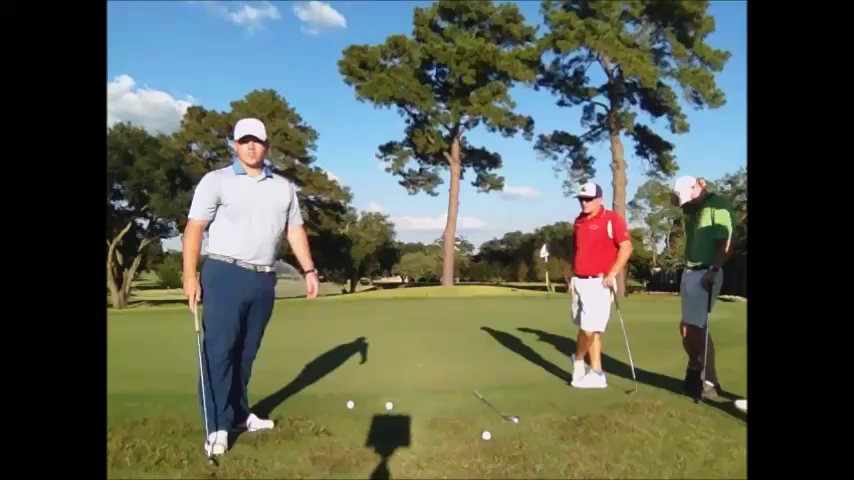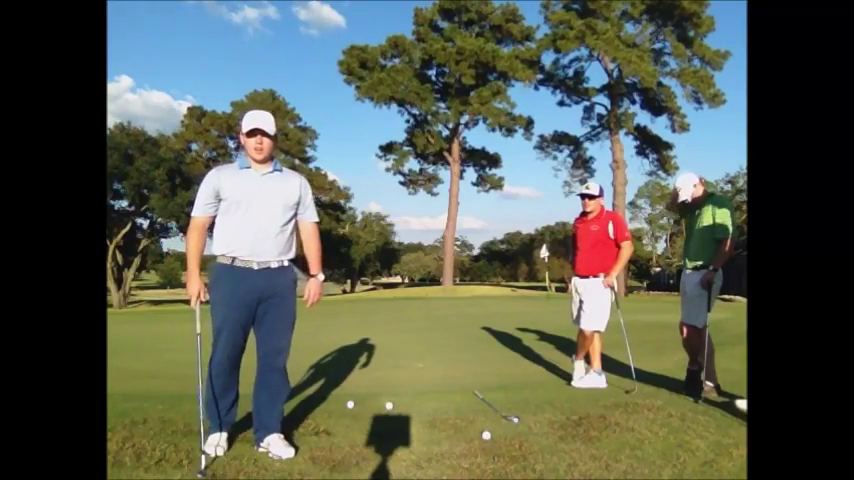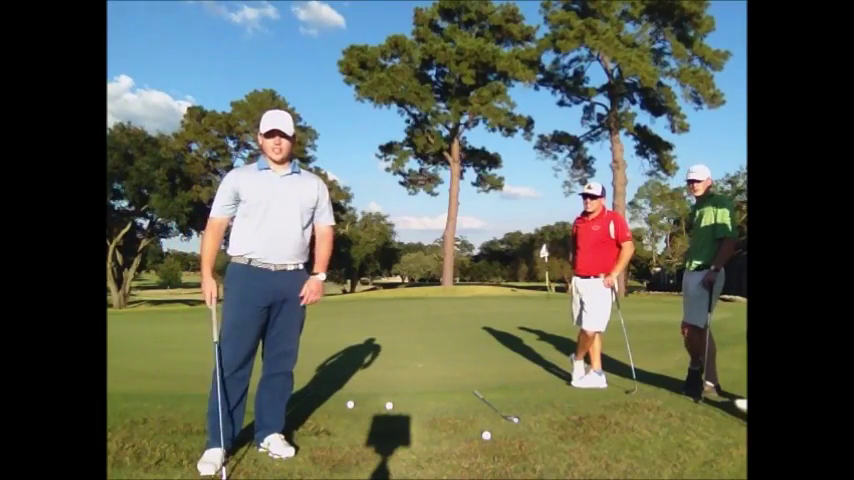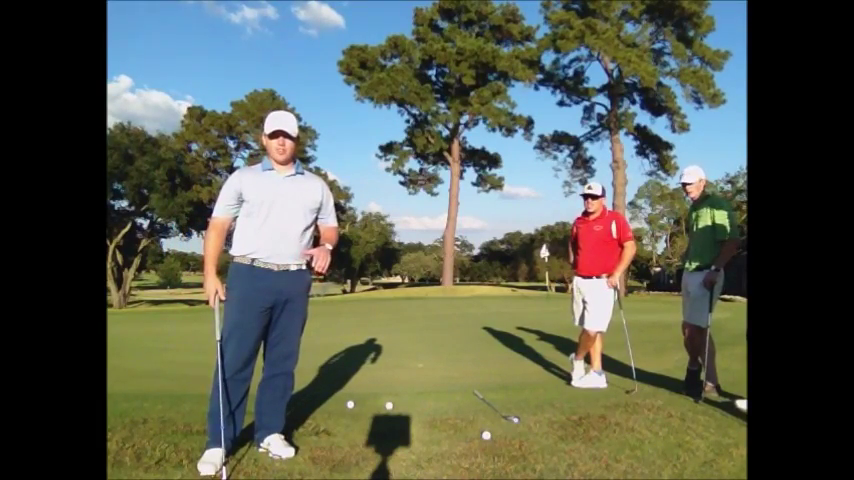
dt=1s
person 1, frame 1
left shoulder: (284, 187)
right shoulder: (216, 181)
left elbow: (295, 230)
right elbow: (194, 228)
left wrist: (309, 270)
right wrist: (190, 275)
left hip: (263, 278)
right hip: (224, 273)
left knee: (246, 351)
right knee: (220, 349)
left ankle: (238, 412)
right ankle: (218, 426)
person 1, frame 2
left shoulder: (296, 182)
right shoulder: (220, 177)
left elbow: (309, 229)
right elbow: (198, 226)
left wrist: (316, 275)
right wrist: (193, 274)
left hip: (279, 278)
right hip: (232, 275)
left knee: (274, 358)
right knee: (225, 355)
left ankle: (268, 432)
right ankle: (219, 428)
person 1, frame 3
left shoulder: (313, 184)
right shoulder: (238, 178)
left elbow: (324, 231)
right elbow: (215, 226)
left wrist: (318, 275)
right wrist: (207, 275)
left hip: (293, 281)
right hip: (247, 276)
left knee: (281, 361)
right knee: (233, 360)
left ankle: (270, 432)
right ankle: (218, 442)
person 1, frame 4
left shoulder: (316, 185)
right shoulder: (242, 179)
left elbow: (330, 228)
right elbow: (218, 226)
left wrist: (326, 247)
right wrist: (210, 274)
left hip: (295, 281)
right hip: (249, 275)
left knee: (282, 361)
right knee: (235, 360)
left ankle: (270, 432)
right ankle: (218, 443)
person 2, frame 1
left shoulder: (718, 204)
right shoulder: (694, 206)
left elbow: (726, 243)
right elbow: (674, 200)
left wrist: (713, 271)
right wrist: (687, 188)
left hip: (705, 274)
right hip: (689, 272)
left knee: (692, 327)
right knee: (693, 327)
left ankle: (702, 374)
right ankle: (703, 376)
person 2, frame 2
left shoulder: (719, 204)
right shoulder: (694, 206)
left elbow: (727, 243)
right elbow: (671, 206)
left wrist: (713, 270)
right wrist: (684, 195)
left hip: (705, 274)
right hip: (689, 272)
left knee: (689, 327)
right knee: (695, 328)
left ankle: (702, 374)
right ankle: (705, 378)
person 2, frame 3
left shoulder: (720, 204)
right shoulder: (696, 208)
left elbow: (729, 241)
left wrist: (714, 269)
right wrist: (687, 260)
left hip: (707, 274)
right hip: (691, 273)
left knee: (690, 327)
right knee: (699, 328)
left ankle: (696, 368)
right ankle: (709, 380)
person 2, frame 4
left shoulder: (718, 205)
right shoulder: (692, 209)
left elbow: (732, 242)
left wrist: (714, 270)
right wrist: (685, 263)
left hip: (706, 274)
right hip: (690, 273)
left knee: (692, 327)
right knee: (696, 328)
left ankle: (700, 373)
right ankle: (704, 376)
person 3, frame 1
left shoulder: (612, 219)
right shoulder: (579, 221)
left elbow: (626, 247)
left wrist: (611, 274)
right wrist: (574, 275)
left hip: (599, 283)
right hip: (579, 282)
left knee: (590, 328)
right knee: (588, 329)
left ankle: (578, 360)
right ankle: (596, 374)
person 3, frame 2
left shoulder: (612, 219)
right shoulder: (578, 222)
left elbow: (627, 247)
left wrist: (612, 274)
right wrist: (574, 274)
left hip: (599, 283)
right hip: (579, 282)
left knee: (589, 328)
right knee: (590, 329)
left ankle: (578, 361)
right ankle: (596, 374)
person 3, frame 3
left shoulder: (613, 219)
right shoulder: (579, 222)
left elbow: (628, 247)
left wrist: (614, 274)
right wrist: (574, 270)
left hip: (600, 283)
right hip: (579, 282)
left knee: (591, 329)
right knee: (589, 329)
left ankle: (577, 359)
right ankle: (596, 374)
person 3, frame 4
left shoulder: (615, 219)
right shoulder: (578, 222)
left elbow: (630, 247)
left wrist: (616, 274)
right wrist: (574, 267)
left hip: (602, 283)
right hip: (580, 282)
left knee: (593, 328)
right knee: (590, 328)
left ankle: (578, 359)
right ankle: (596, 374)
